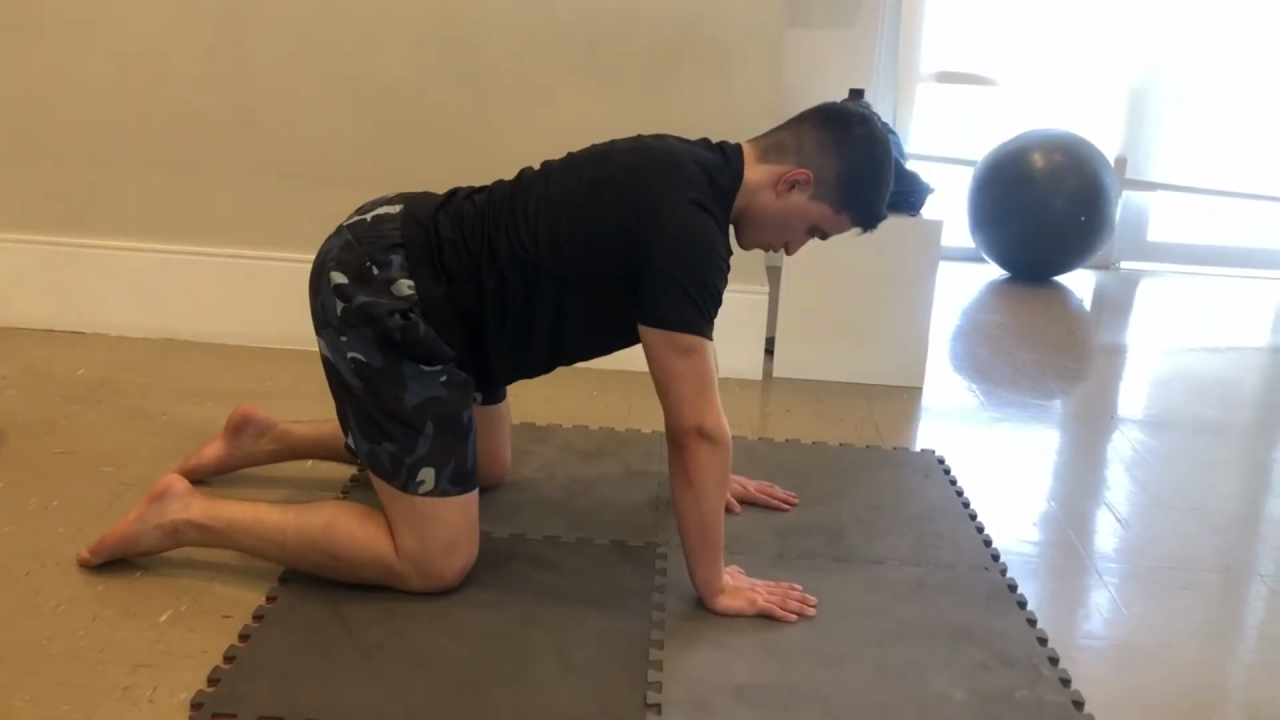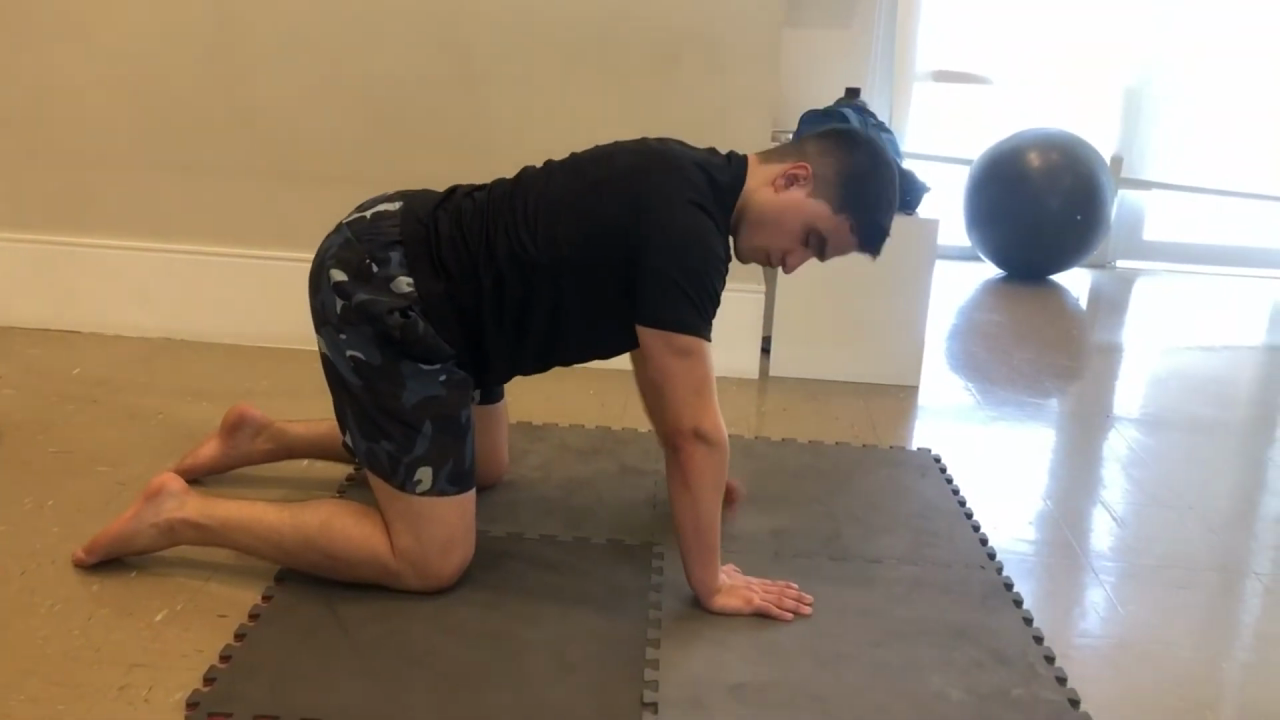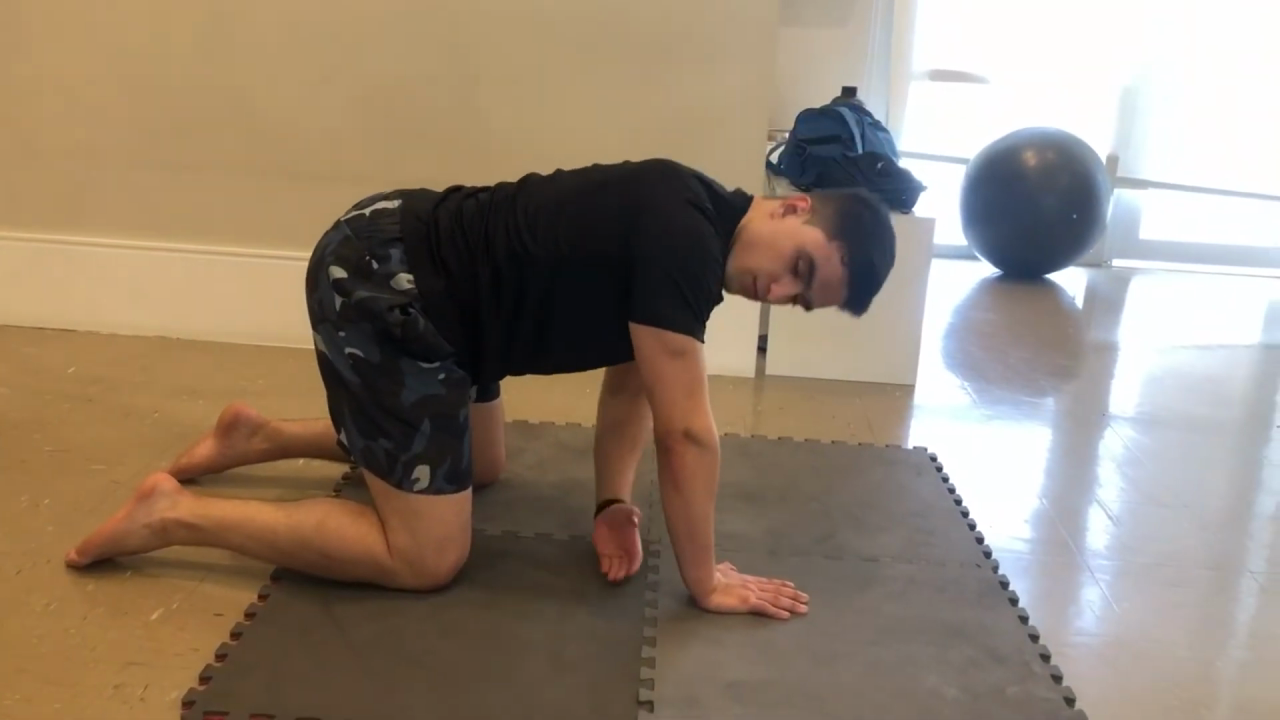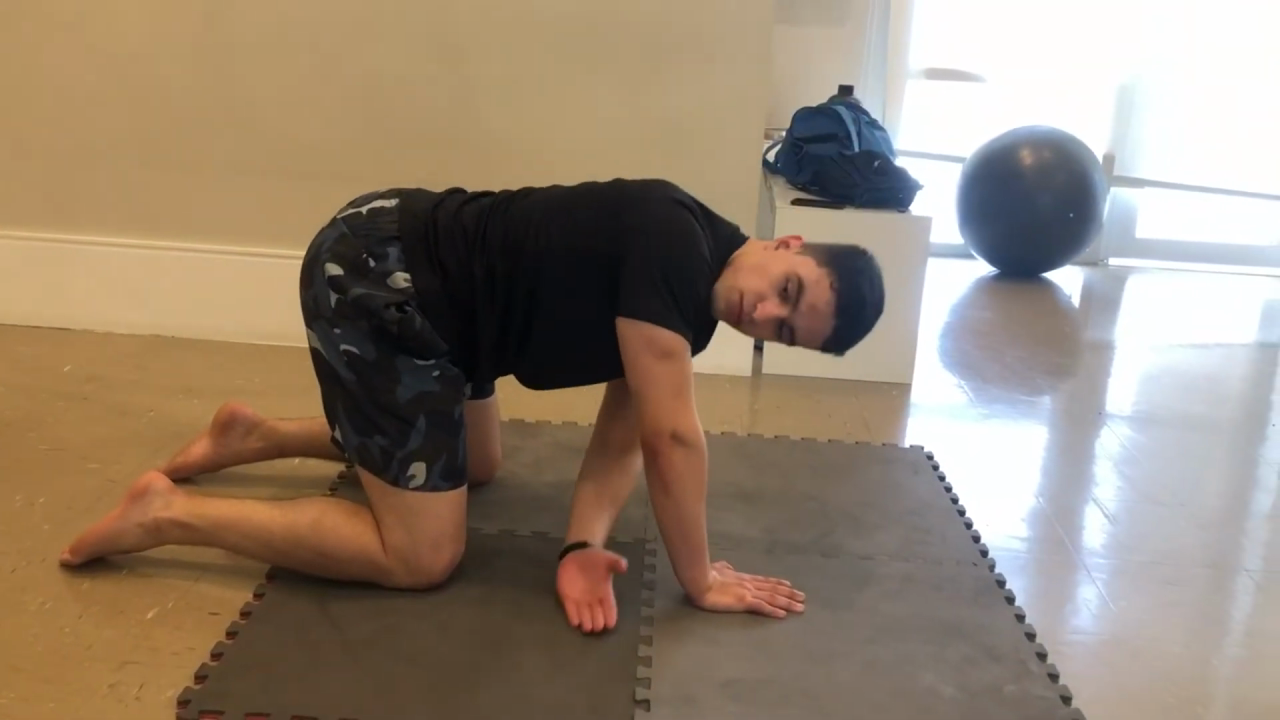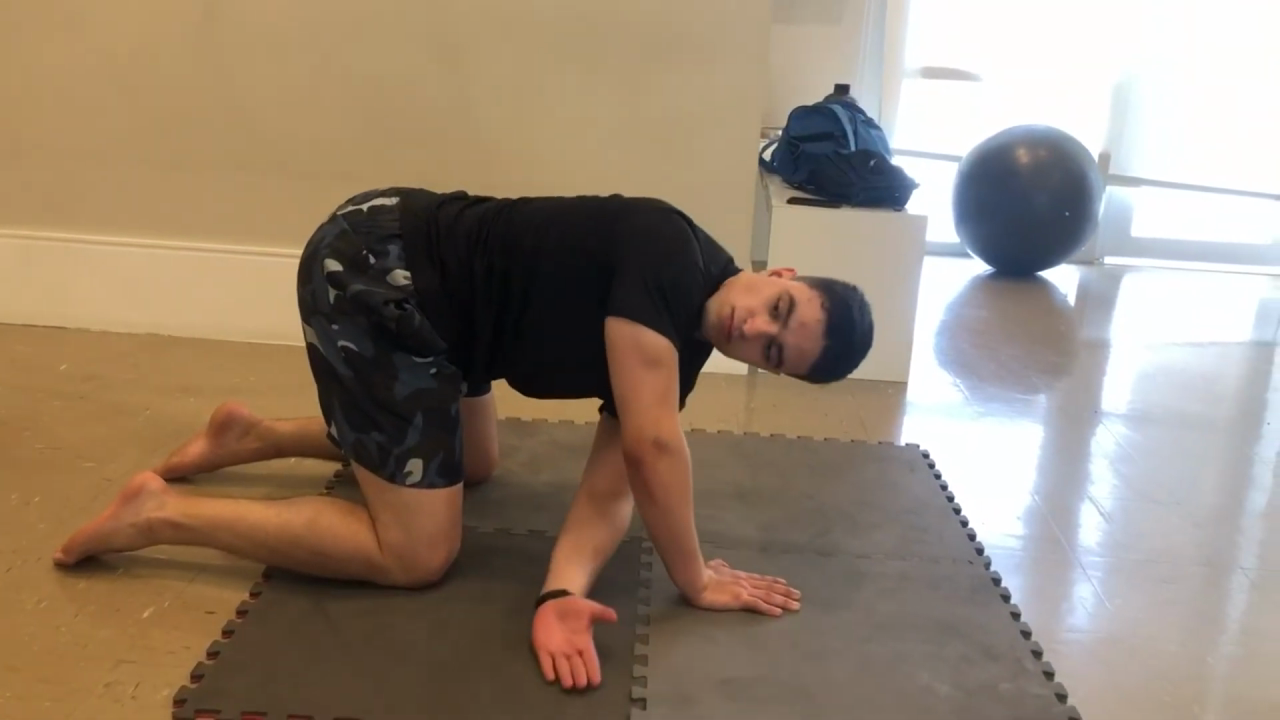
dt=0.3s
person 1, frame 1
left shoulder: (690, 178)
right shoulder: (687, 225)
right elbow: (696, 426)
left wrist: (711, 473)
right wrist: (714, 583)
left hip: (407, 258)
right hip: (383, 295)
left knee: (485, 470)
right knee: (435, 560)
left ankle: (269, 436)
right ankle: (188, 515)
person 1, frame 2
left shoulder: (689, 190)
right shoulder: (685, 226)
left elbow: (647, 341)
right elbow: (697, 429)
left wrist: (694, 470)
right wrist: (709, 581)
left hip: (404, 267)
right hip: (381, 290)
left knee: (481, 468)
right knee: (431, 558)
left ankle: (264, 436)
right ankle: (181, 514)
person 1, frame 3
left shoulder: (692, 227)
right shoulder: (684, 235)
left elbow: (629, 381)
right elbow: (687, 433)
left wrist: (613, 505)
right wrist: (705, 581)
left hip: (405, 266)
right hip: (378, 285)
left knee: (478, 467)
right knee: (427, 557)
left ankle: (262, 434)
right ankle: (177, 514)
person 1, frame 4
left shoulder: (694, 308)
right shoulder: (673, 242)
left elbow: (624, 439)
right elbow: (671, 437)
left wrist: (582, 547)
right wrist: (700, 582)
left hip: (406, 280)
right hip: (371, 278)
left knee: (474, 466)
right knee: (421, 555)
left ankle: (255, 434)
right ankle: (168, 514)
person 1, frame 5
left shoulder: (685, 340)
right shoulder: (668, 257)
left elbow: (613, 482)
right elbow: (652, 447)
left wrist: (561, 594)
right wrist: (695, 579)
left hip: (405, 280)
right hip: (372, 272)
left knee: (473, 465)
right knee: (416, 552)
left ankle: (252, 432)
right ankle: (163, 512)
